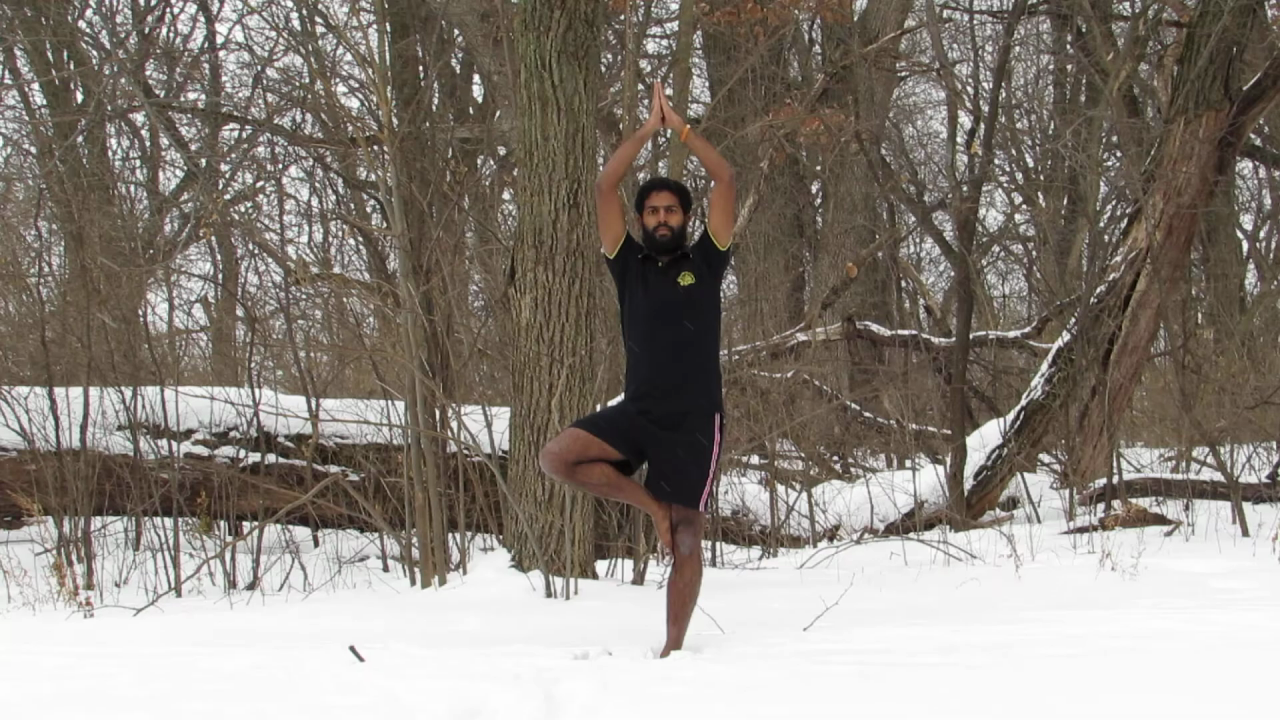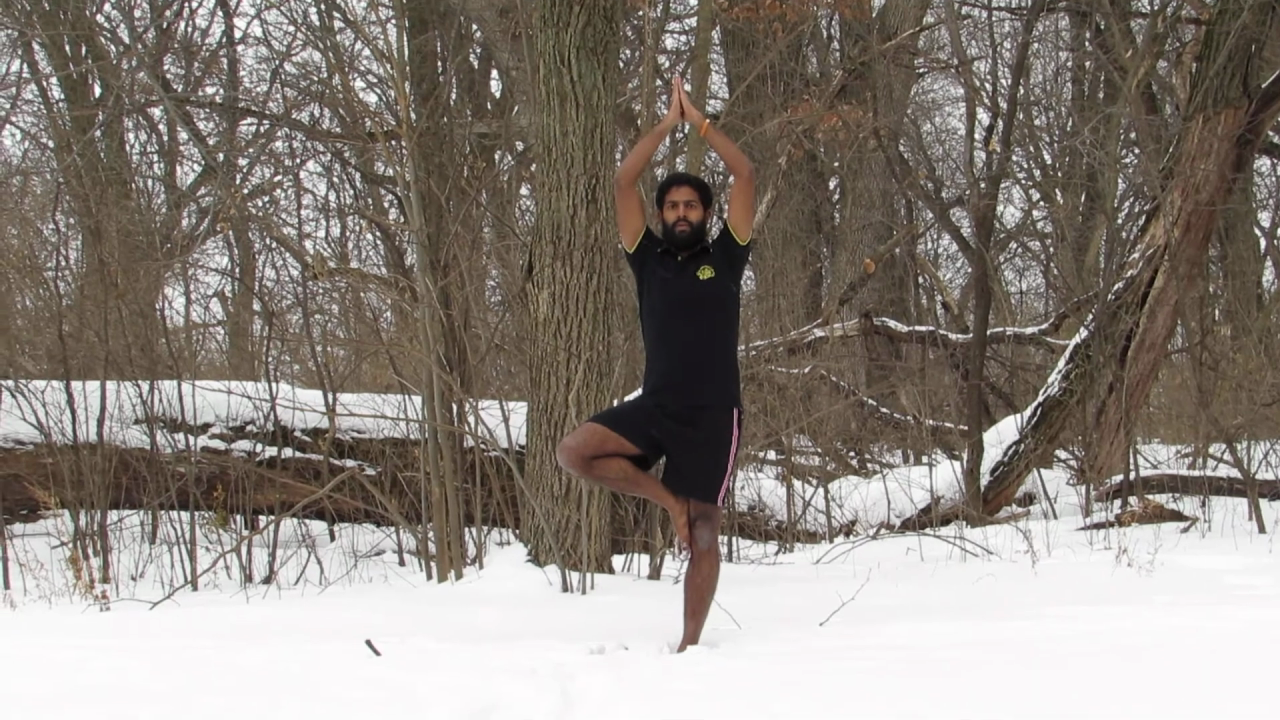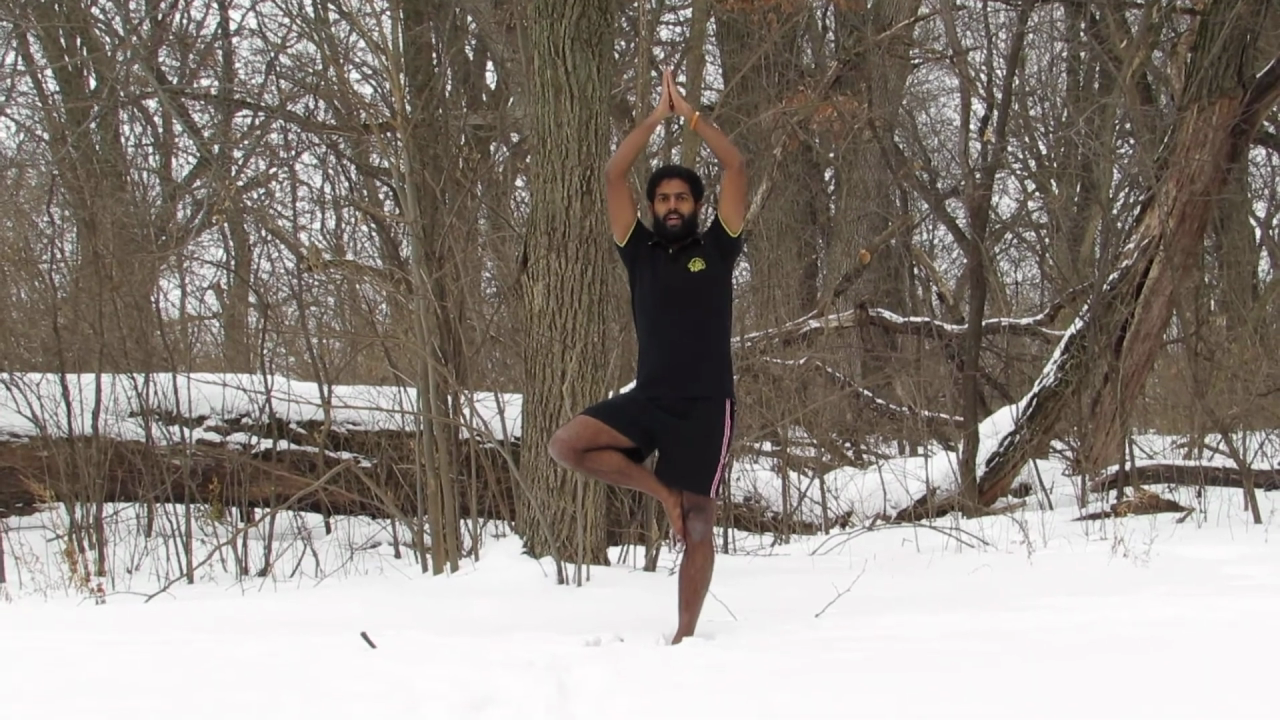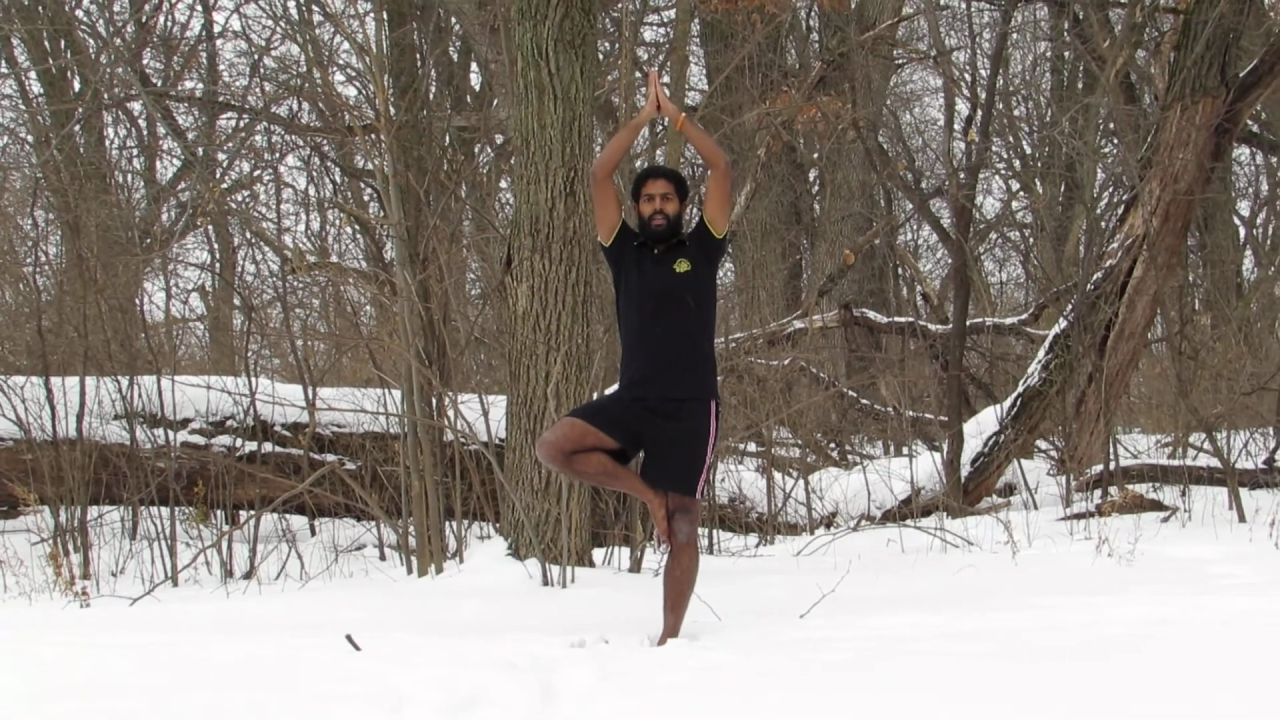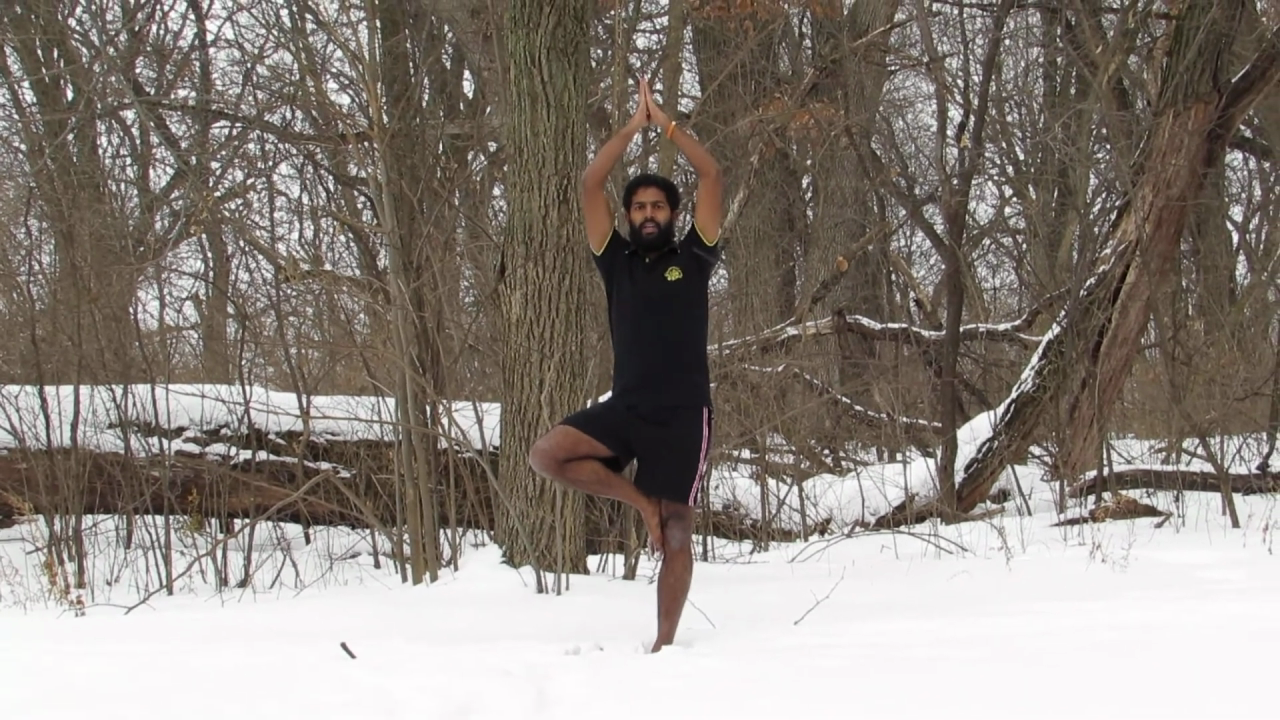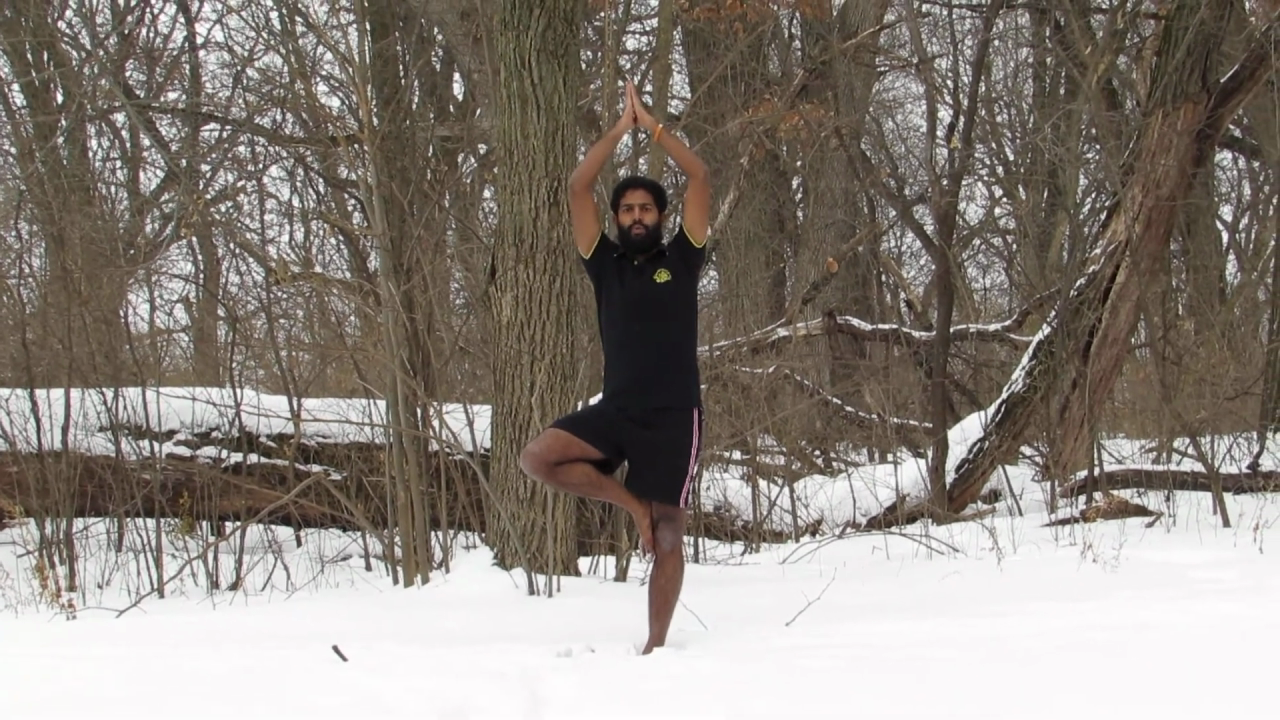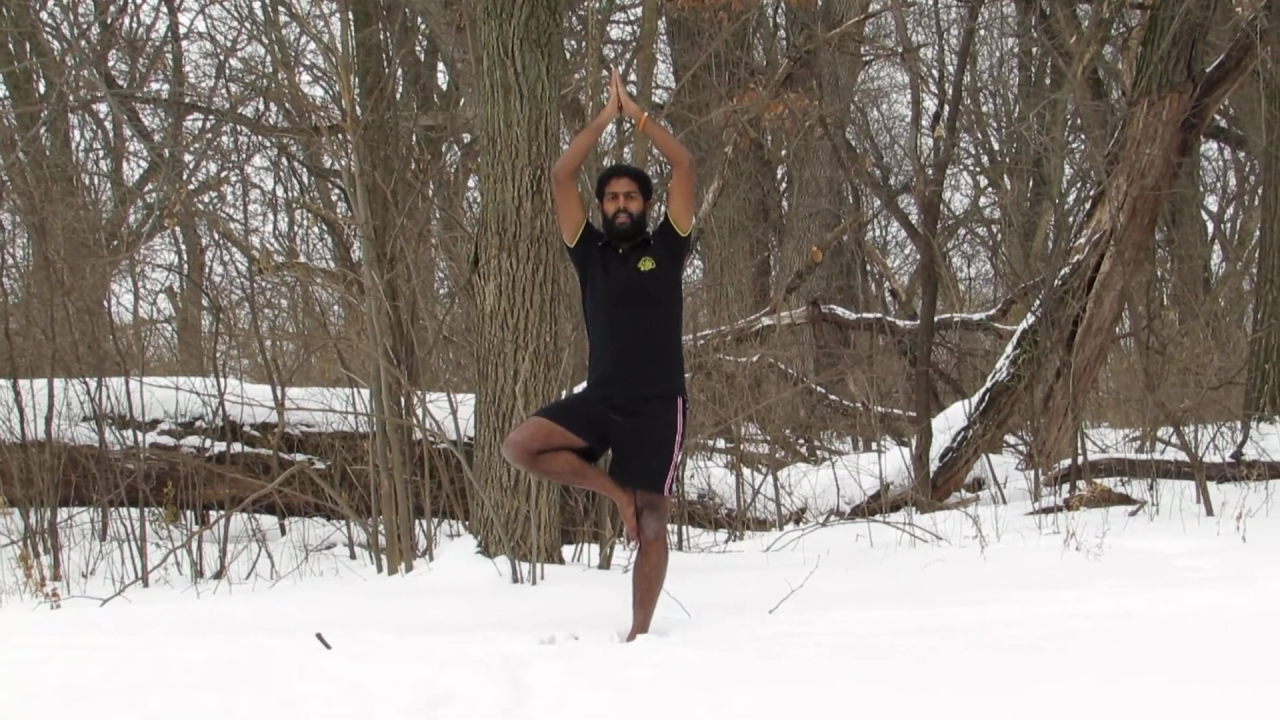
dt=0.7s
person 1, frame 1
left shoulder: (705, 263)
right shoulder: (628, 265)
left elbow: (726, 181)
right elbow: (604, 187)
left wrist: (679, 126)
right wrist: (646, 129)
left hip: (695, 418)
right hip: (637, 410)
left knee: (687, 539)
right knee: (557, 457)
left ankle: (673, 648)
right ankle: (651, 506)
person 1, frame 2
left shoulder: (724, 257)
right shoulder: (649, 259)
left elbow: (745, 175)
right elbow: (623, 182)
left wrist: (700, 121)
right wrist: (667, 122)
left hip: (713, 412)
right hip: (654, 405)
left knee: (704, 534)
right knee: (573, 451)
left ankle: (690, 644)
right ankle: (669, 500)
person 1, frame 3
left shoulder: (716, 250)
right shoulder: (640, 251)
left elbow: (736, 168)
right elbow: (613, 174)
left wrist: (690, 113)
right wrist: (656, 115)
left hip: (706, 404)
right hip: (648, 397)
left knee: (698, 525)
right knee: (565, 444)
left ankle: (685, 634)
right ankle: (661, 492)
person 1, frame 4
left shoulder: (701, 249)
right shoulder: (625, 252)
left elbow: (722, 169)
right elbow: (599, 175)
left wrist: (675, 114)
right wrist: (642, 116)
left hip: (690, 405)
right hip: (632, 398)
left knee: (683, 524)
right knee: (552, 446)
left ankle: (670, 637)
right ankle: (647, 494)
person 1, frame 5
left shoulder: (692, 258)
right shoulder: (616, 260)
left elbow: (712, 177)
right elbow: (590, 184)
left wrist: (666, 122)
right wrist: (632, 125)
left hip: (683, 412)
right hip: (625, 406)
left knee: (676, 530)
right knee: (545, 454)
left ankle: (664, 643)
right ankle: (640, 501)
person 1, frame 6
left shoulder: (681, 260)
right shoulder: (605, 264)
left elbow: (700, 178)
right elbow: (577, 188)
left wrist: (651, 124)
right wrist: (618, 128)
left hip: (673, 414)
right hip: (615, 409)
left knee: (668, 532)
right knee: (536, 457)
left ankle: (656, 645)
right ankle: (631, 503)
person 1, frame 7
left shoulder: (666, 249)
right shoulder: (589, 253)
left elbow: (685, 167)
right elbow: (561, 176)
left wrist: (637, 113)
right wrist: (603, 117)
left hip: (658, 402)
right hip: (600, 397)
left knee: (653, 520)
right knee: (519, 447)
left ankle: (640, 632)
right ankle: (616, 492)
